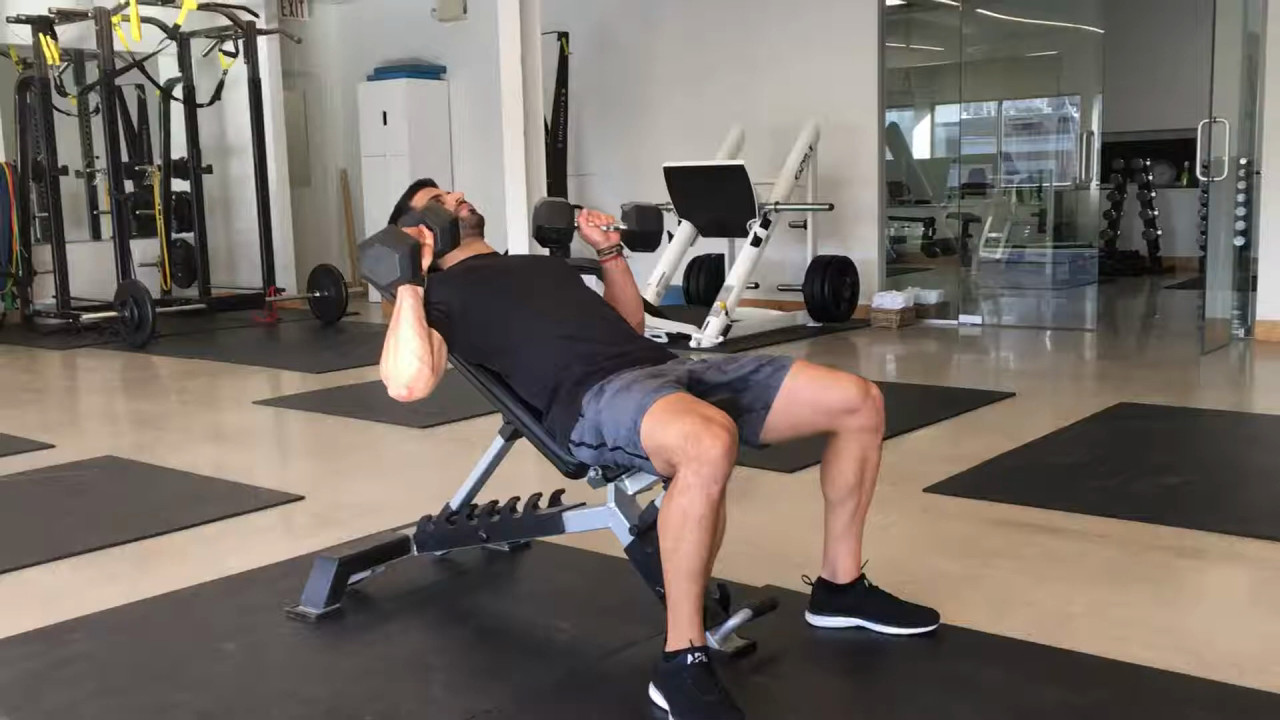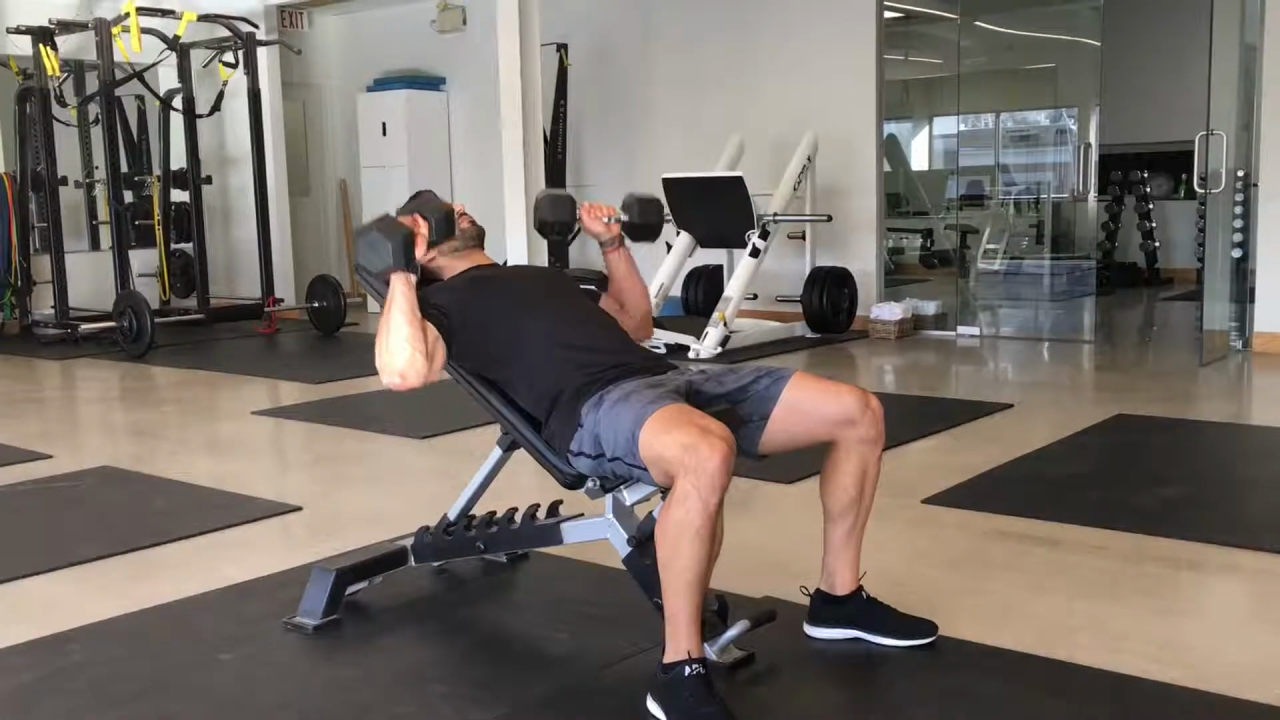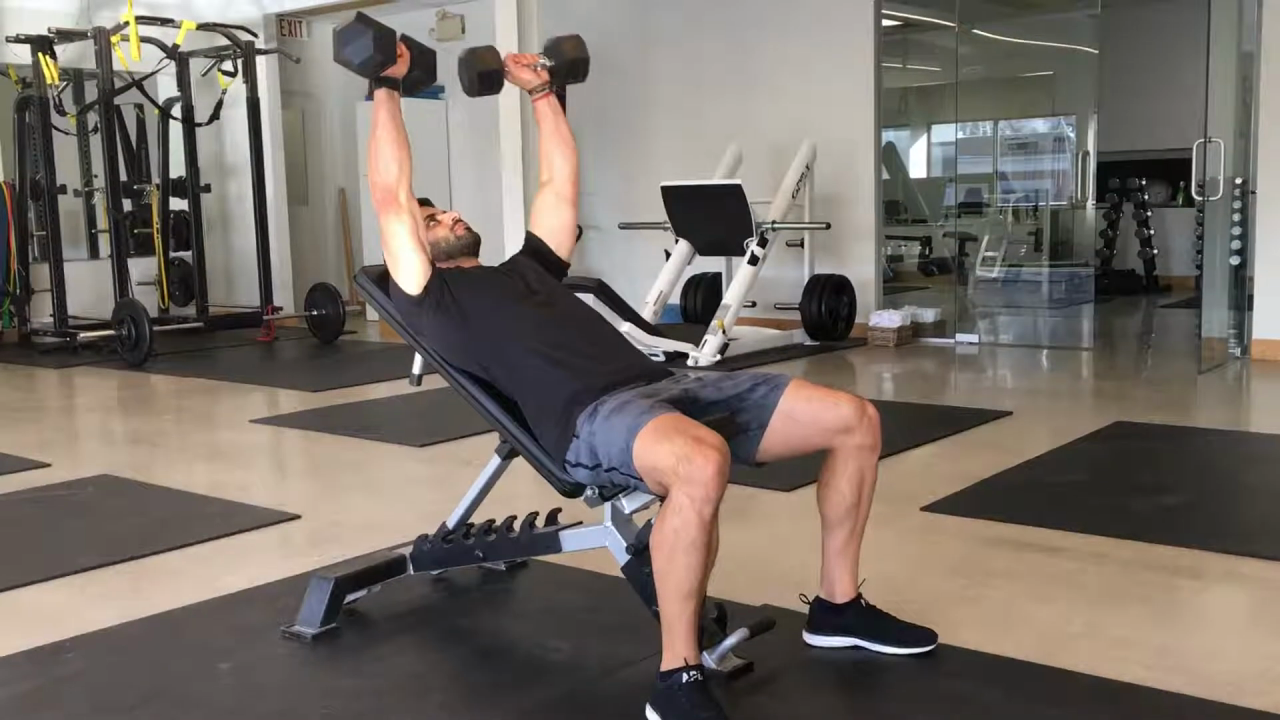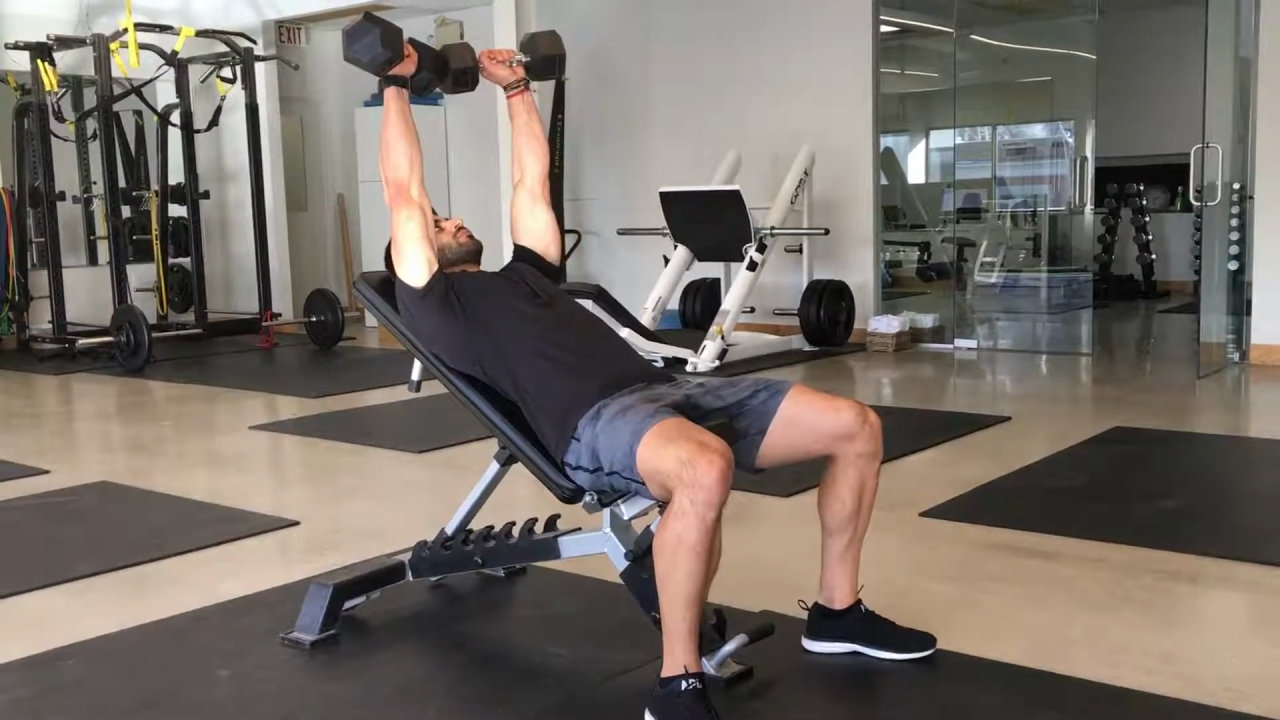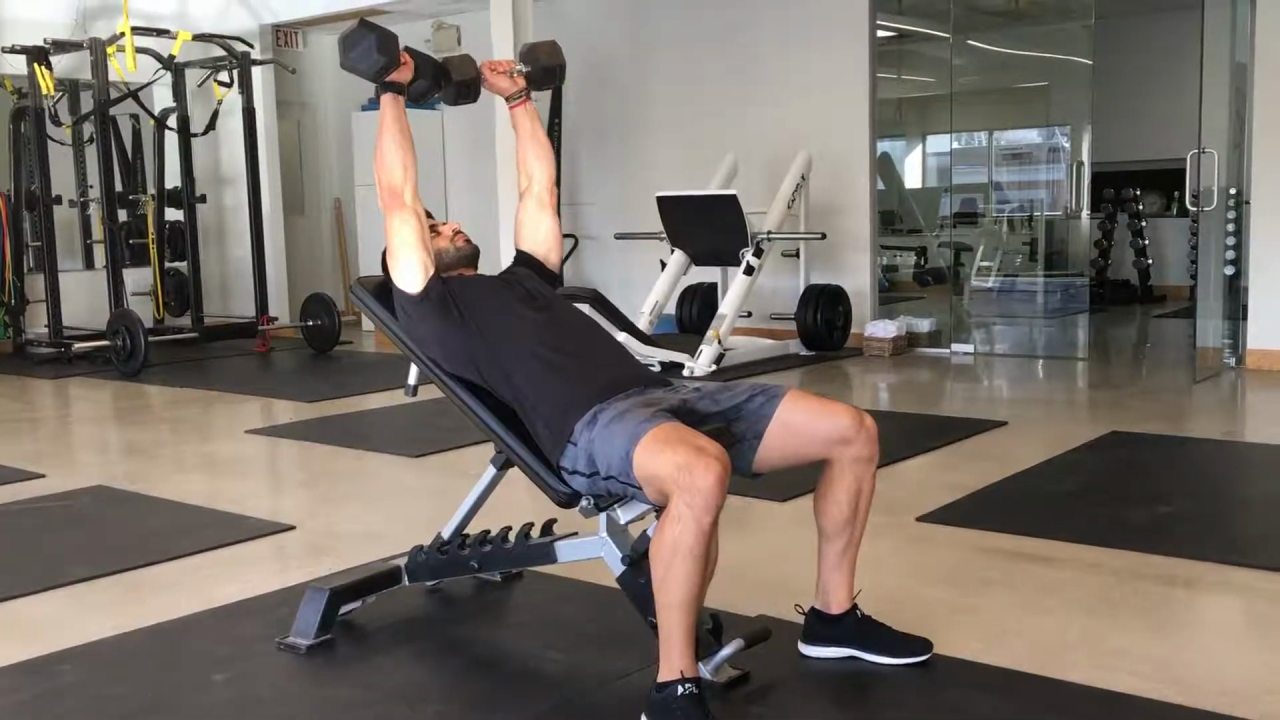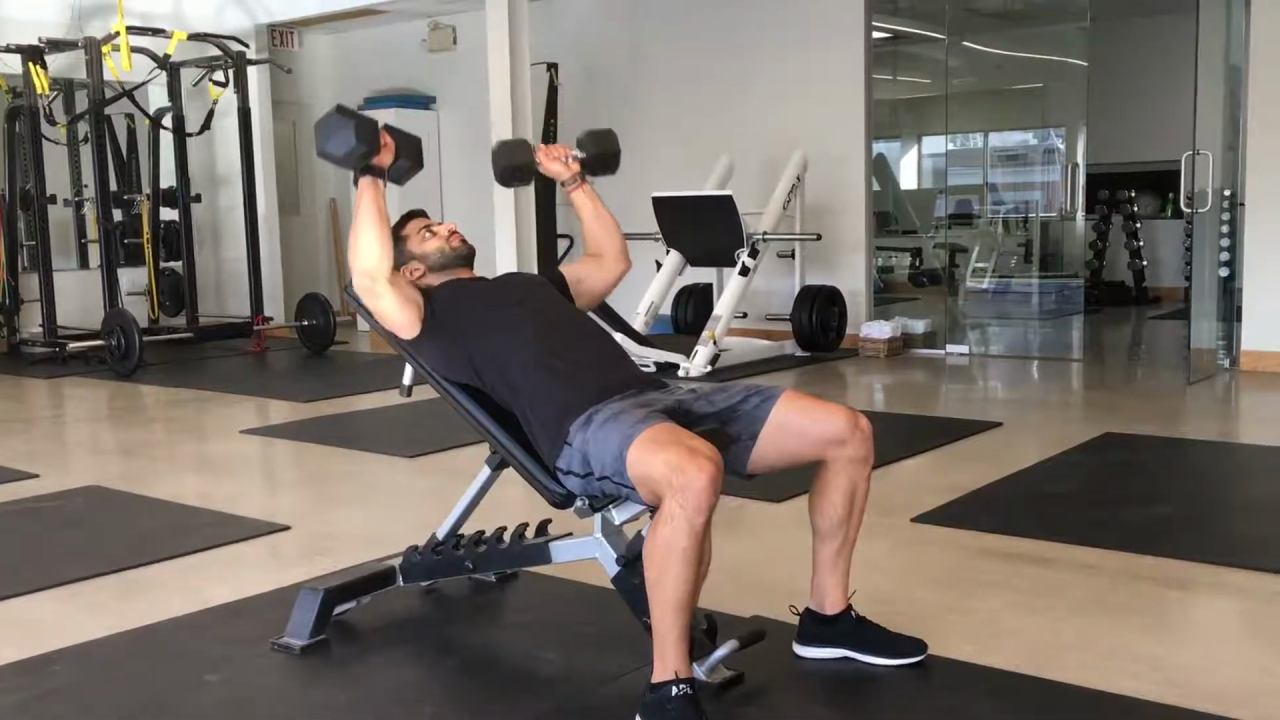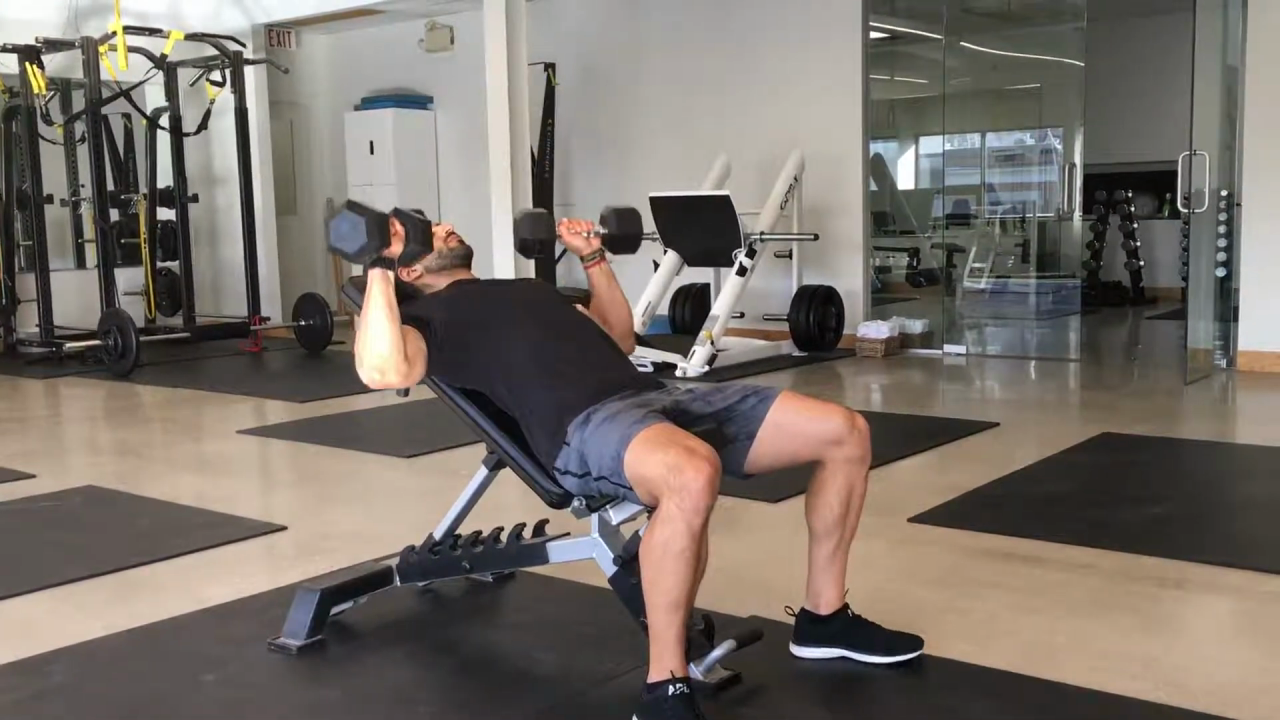
dt=0.5s
person 1, frame 1
left shoulder: (538, 260)
right shoulder: (444, 291)
right elbow: (407, 385)
left wrist: (609, 250)
right wrist: (410, 281)
left hip: (665, 365)
right hip: (595, 395)
left knee: (859, 401)
right knee: (709, 444)
left ankle: (841, 586)
right ankle: (682, 662)
person 1, frame 2
left shoulder: (537, 275)
right shoulder: (447, 303)
left elbow: (636, 323)
right elbow: (403, 373)
left wrist: (613, 243)
right wrist: (403, 267)
left hip: (660, 374)
right hip: (593, 408)
left knee: (857, 411)
right knee: (706, 453)
left ankle: (838, 598)
right ankle: (680, 672)
person 1, frame 3
left shoulder: (524, 267)
right shoulder: (434, 297)
left elbow: (560, 182)
right elbow: (388, 198)
left wrist: (541, 94)
right wrist: (386, 90)
left hip: (662, 384)
right hip: (590, 418)
left knee: (854, 420)
right knee: (701, 465)
left ankle: (839, 605)
person 1, frame 4
left shoulder: (526, 271)
right shoulder: (436, 303)
left elbow: (531, 179)
right elbow: (403, 193)
left wrist: (516, 88)
right wrist: (397, 84)
left hip: (662, 388)
right hip: (592, 421)
left knee: (857, 427)
right knee: (706, 469)
left ankle: (837, 611)
person 1, frame 5
left shoulder: (521, 279)
right shoulder: (434, 306)
left elbow: (539, 188)
right elbow: (397, 200)
left wrist: (518, 98)
right wrist: (392, 93)
left hip: (658, 393)
right hip: (589, 427)
left knee: (852, 431)
right knee: (702, 475)
left ankle: (834, 616)
person 1, frame 6
left shoulder: (523, 283)
right shoulder: (432, 310)
left elbow: (611, 260)
right elbow: (374, 286)
left wrist: (572, 181)
right wrist: (370, 178)
left hip: (658, 394)
right hip: (587, 426)
left knee: (847, 432)
right knee: (694, 476)
left ankle: (827, 618)
person 1, frame 7
left shoulder: (525, 287)
right shoulder: (428, 314)
left elbow: (619, 337)
right elbow: (382, 371)
left wrist: (593, 259)
right wrist: (380, 266)
left hip: (651, 394)
right hip: (582, 425)
left knee: (845, 432)
right knee: (693, 475)
left ankle: (824, 617)
